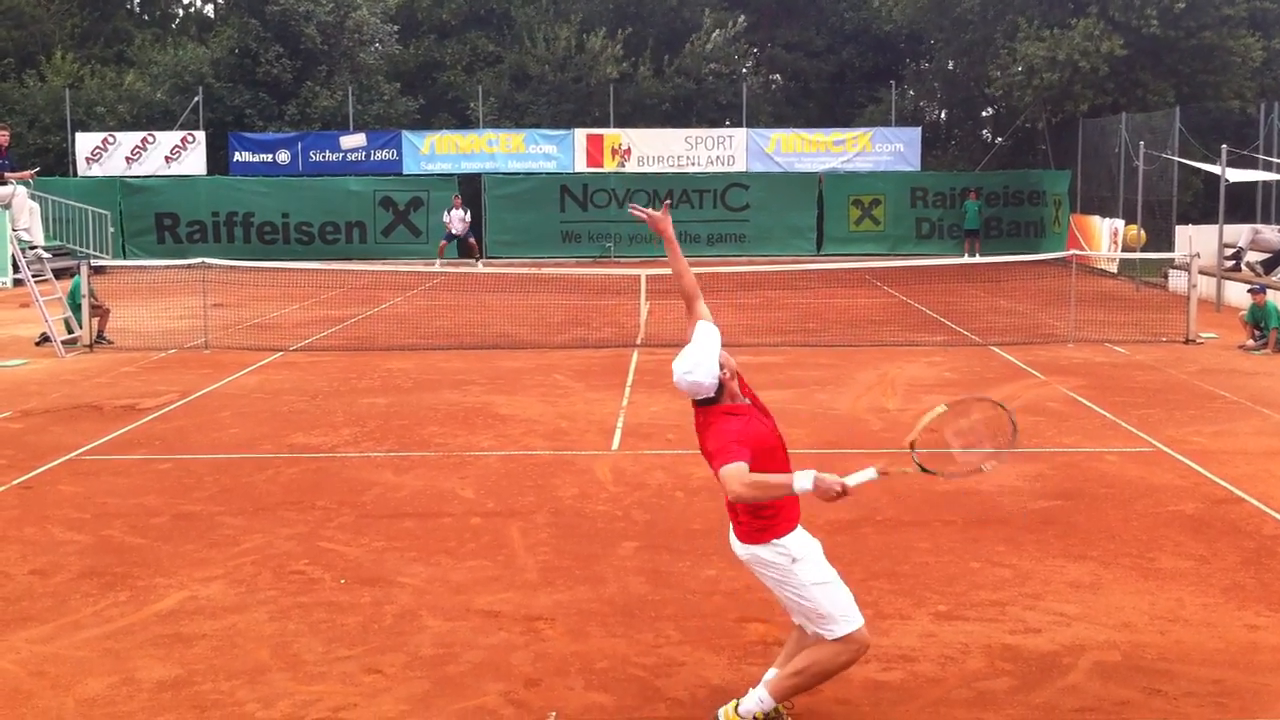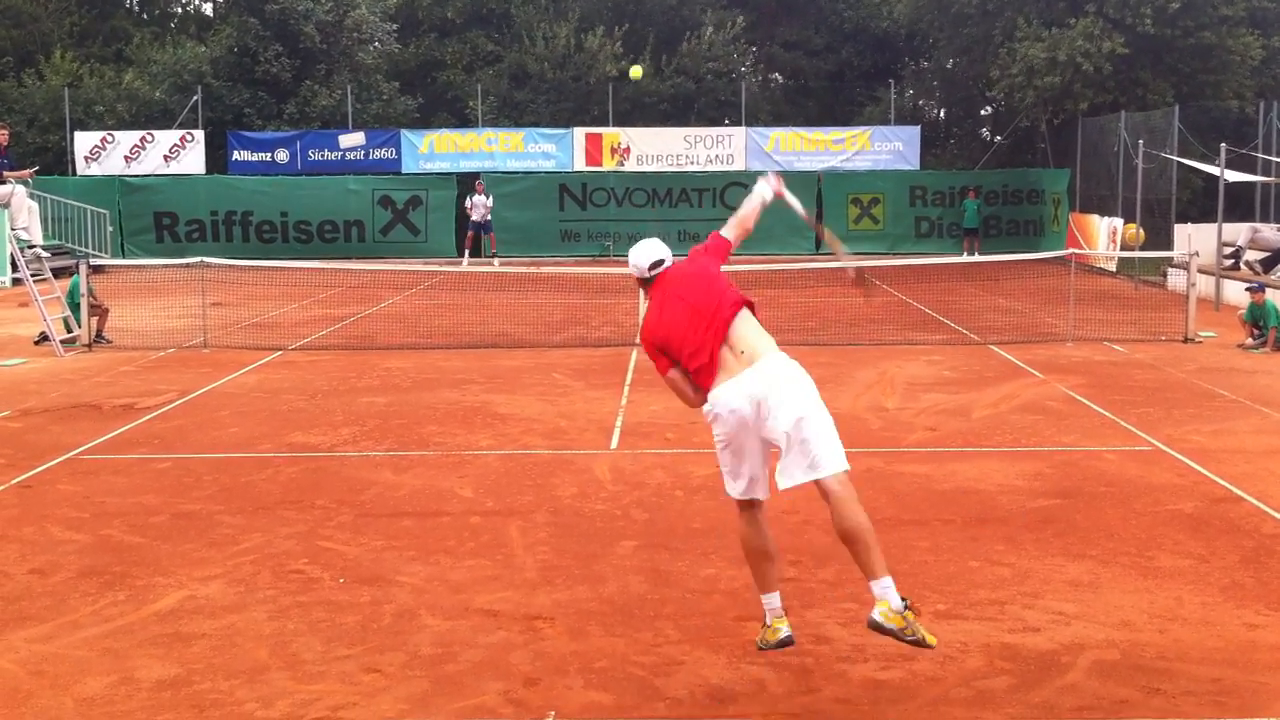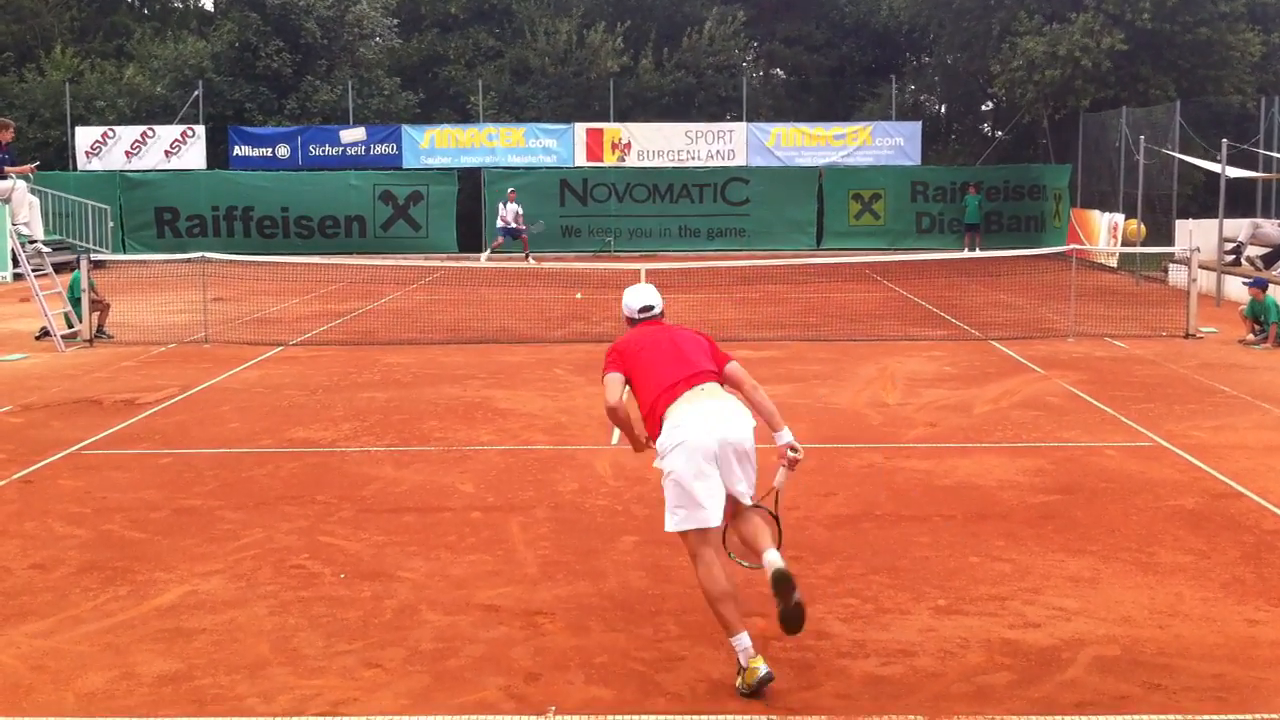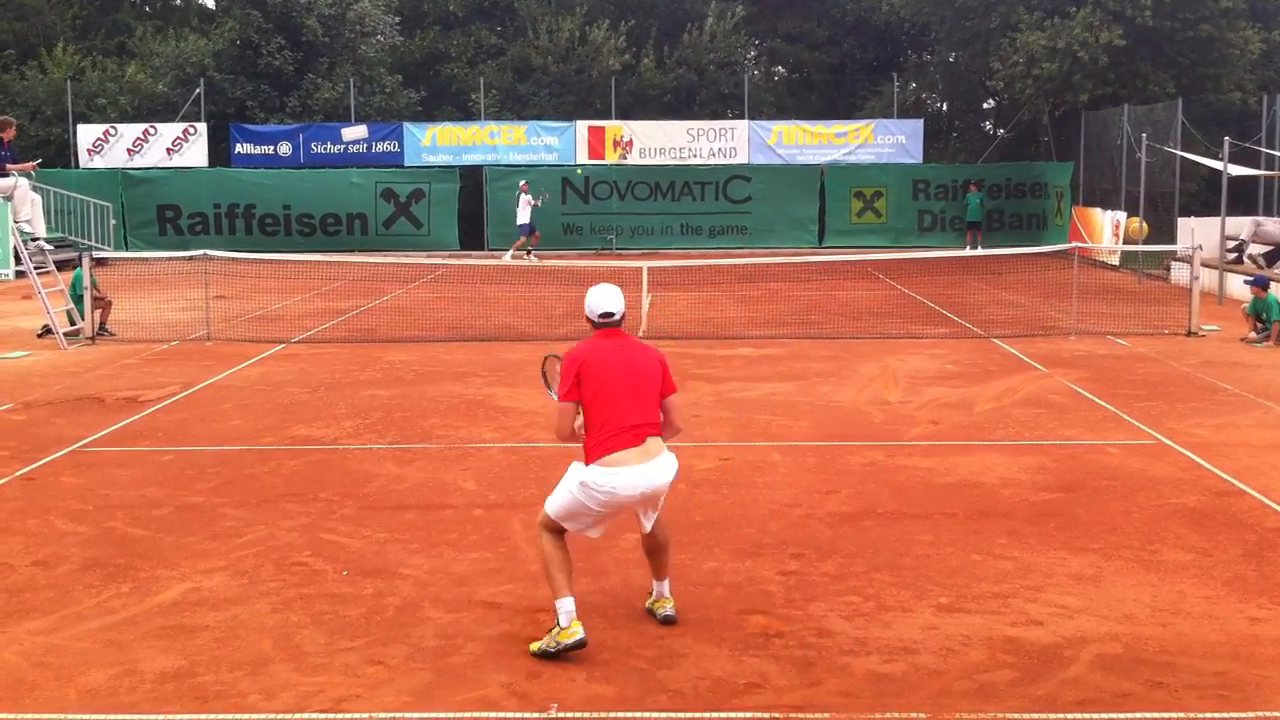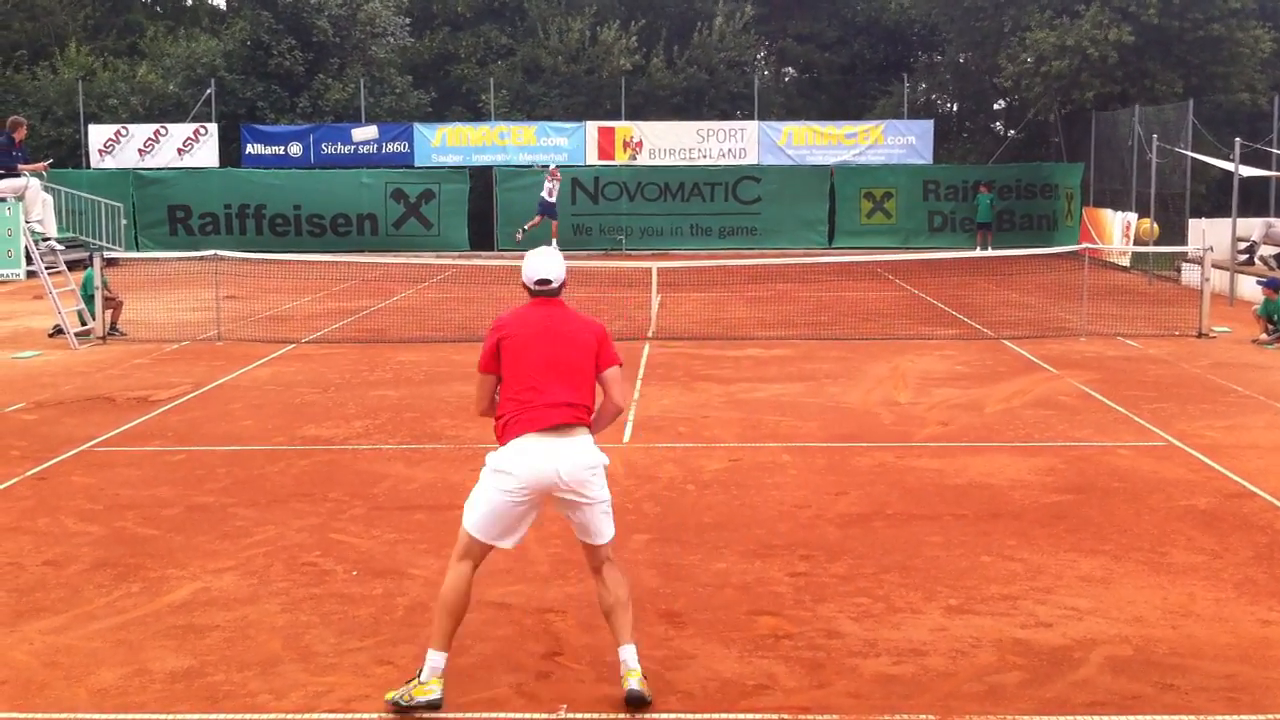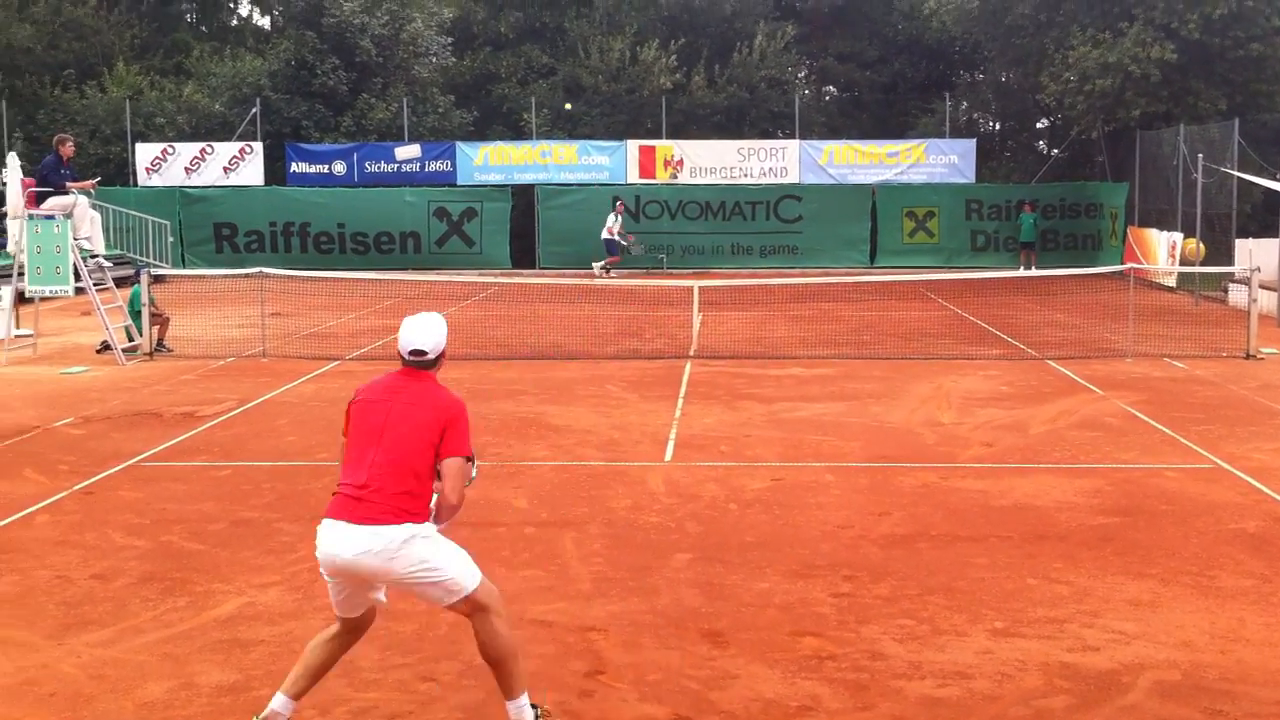
dt=0.4s
person 1, frame 1
left shoulder: (705, 382)
right shoulder: (730, 429)
left elbow: (696, 300)
right elbow: (737, 488)
left wrist: (668, 238)
right wrist: (805, 482)
left hip: (770, 534)
right hip: (773, 542)
left knee: (817, 623)
right knee: (848, 642)
person 1, frame 2
left shoulder: (651, 329)
right shoulder: (694, 268)
left elbow: (689, 397)
right elbow: (738, 224)
right wrist: (765, 190)
left hip: (727, 403)
right hip: (772, 379)
left knee: (748, 509)
right knee: (838, 493)
left ankle: (775, 621)
right ankle: (888, 604)
person 1, frame 3
left shoulder: (621, 348)
right shoulder: (696, 337)
left elbow: (613, 402)
right elbow: (749, 386)
left wrist: (635, 437)
right wrist: (783, 434)
left hip: (684, 431)
right hip: (731, 416)
left knee: (704, 554)
right knee: (739, 514)
left ankle: (751, 662)
right ankle: (775, 567)
person 1, frame 4
left shoulder: (577, 356)
right shoulder: (653, 355)
left elbow: (563, 431)
right elbow: (674, 424)
left wrist: (578, 434)
left hip: (608, 475)
right hip: (659, 467)
left knee: (548, 528)
right knee: (650, 520)
left ankle: (568, 626)
right ankle: (662, 598)
person 1, frame 5
left shoulder: (504, 327)
right shoulder: (593, 329)
left elbow: (483, 406)
right elbow: (617, 403)
left hip: (522, 457)
right hip: (579, 454)
left knee: (464, 561)
right knee: (604, 564)
left ankle: (430, 681)
right ankle: (631, 674)
person 1, frame 6
left shoulder: (364, 393)
right shoulder: (450, 407)
right elbow: (452, 497)
right wrist: (437, 519)
left hip: (335, 535)
right hip: (395, 537)
left knee: (351, 622)
right knee: (487, 607)
